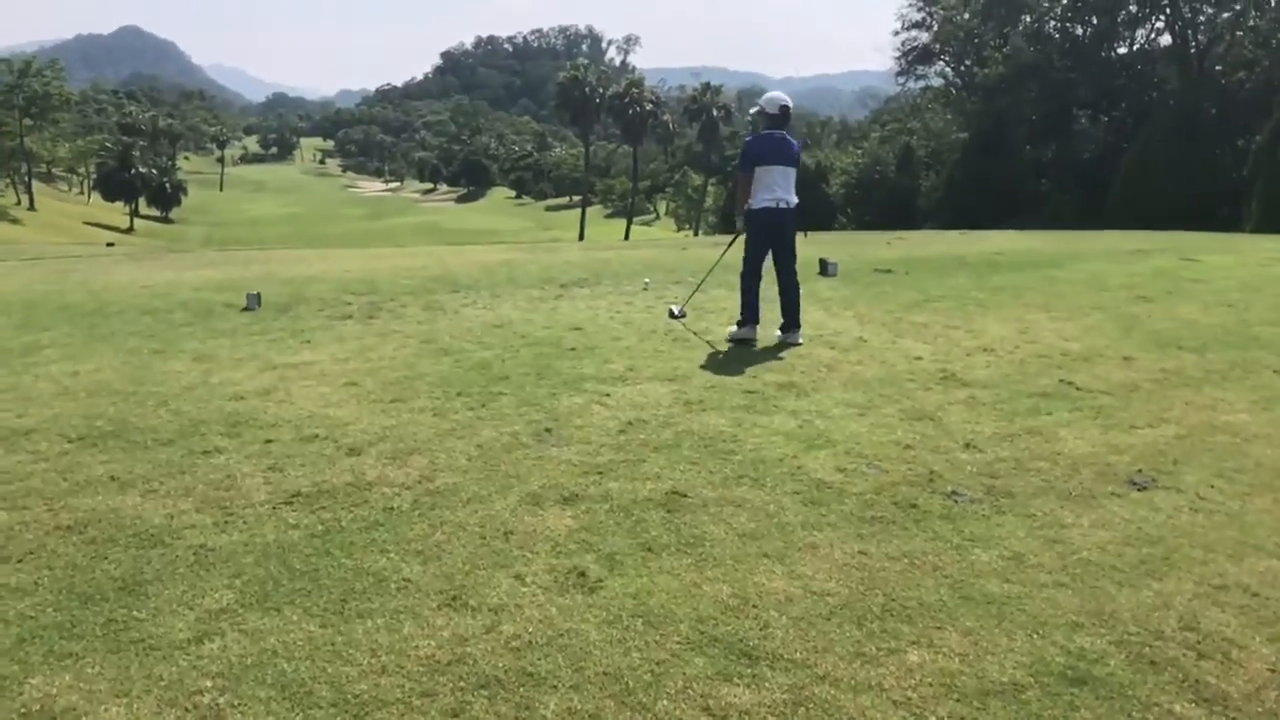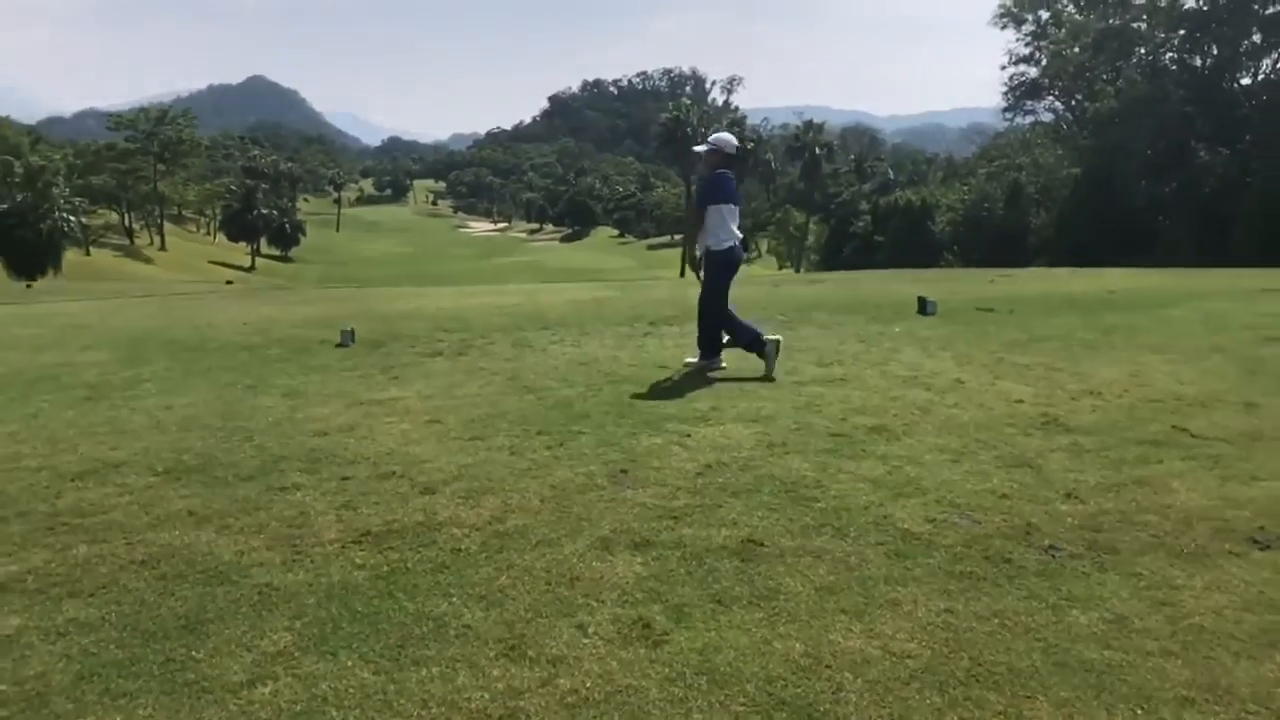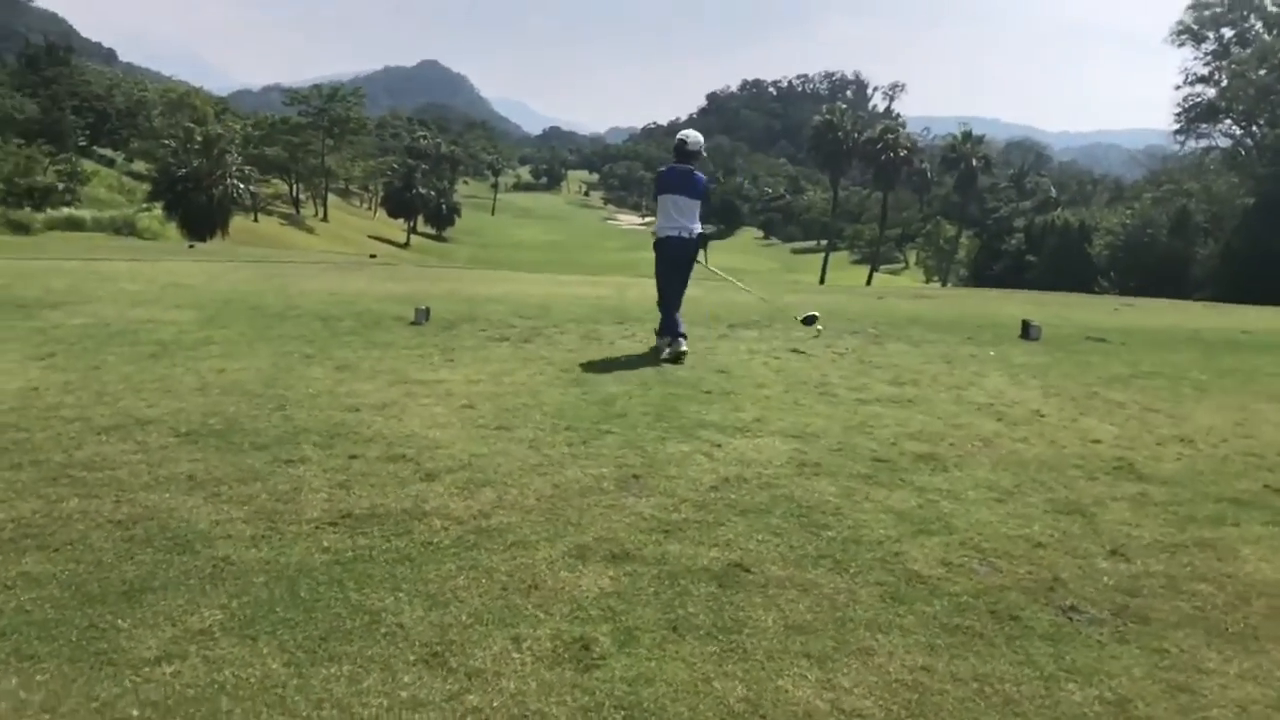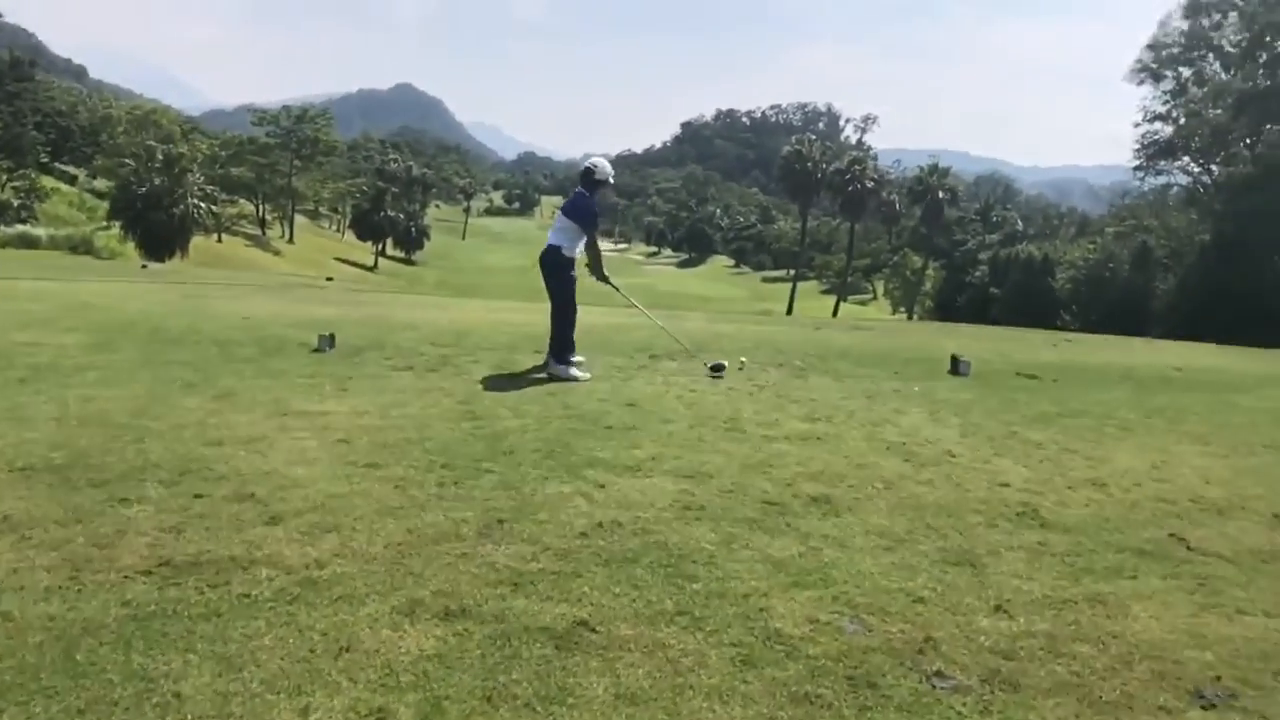
dt=1s
person 1, frame 1
left shoulder: (753, 144)
right shoulder: (793, 147)
left elbow: (744, 184)
left wrist: (741, 214)
left hip: (761, 213)
right hip: (787, 213)
left knee: (751, 271)
right knee: (787, 273)
left ankle: (748, 325)
right ankle: (791, 329)
person 1, frame 2
left shoulder: (710, 182)
right shoulder: (730, 182)
left elbow: (697, 220)
left wrist: (691, 250)
right wrist: (701, 249)
left hip: (719, 254)
right hip: (729, 250)
left knee: (717, 310)
right knee: (709, 305)
left ankle: (763, 343)
right ankle: (710, 356)
person 1, frame 3
left shoulder: (662, 176)
right shoulder: (701, 181)
left elbow: (659, 207)
right elbow: (700, 213)
left hip: (667, 241)
right hip: (690, 241)
left knee: (667, 294)
right knee: (676, 292)
left ankle: (677, 338)
right ankle: (667, 335)
person 1, frame 4
left shoulder: (577, 198)
right shoulder: (588, 206)
right elbow: (592, 242)
left wrist: (592, 263)
right wrist: (600, 271)
left hip: (553, 256)
right hip: (560, 259)
left knee: (561, 308)
right knee: (567, 311)
left ankle: (557, 353)
right ankle: (560, 362)
